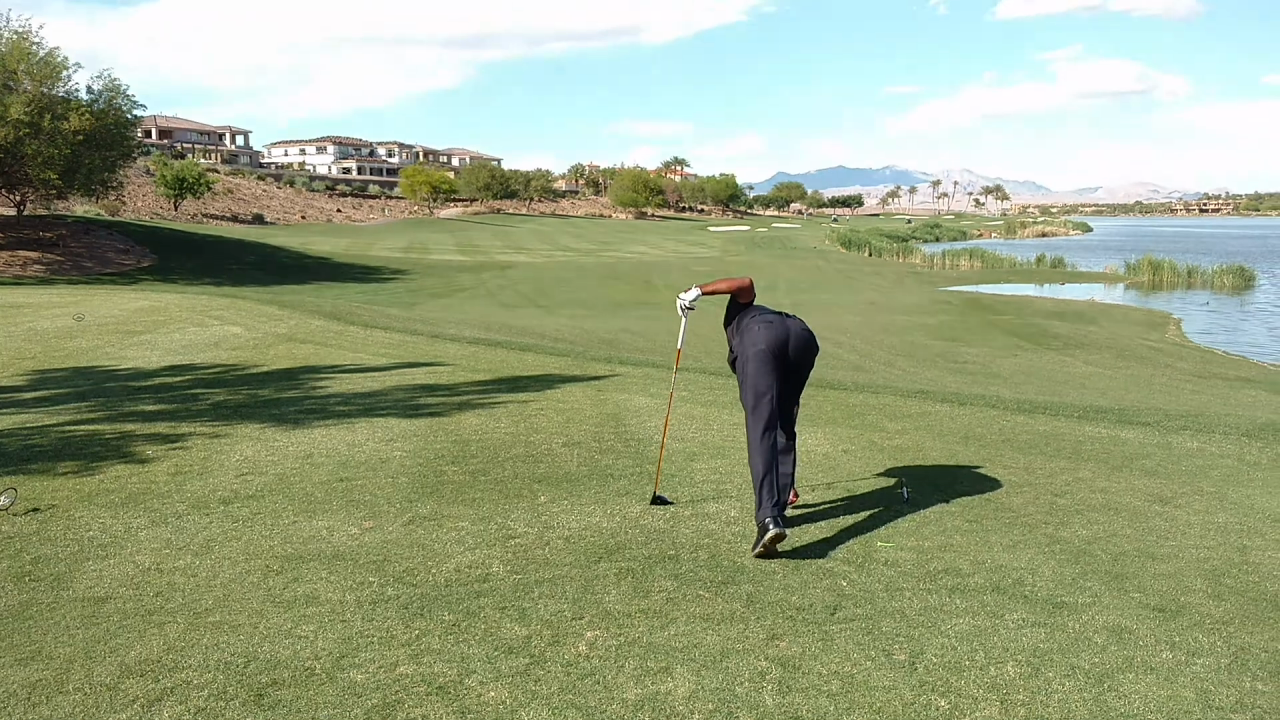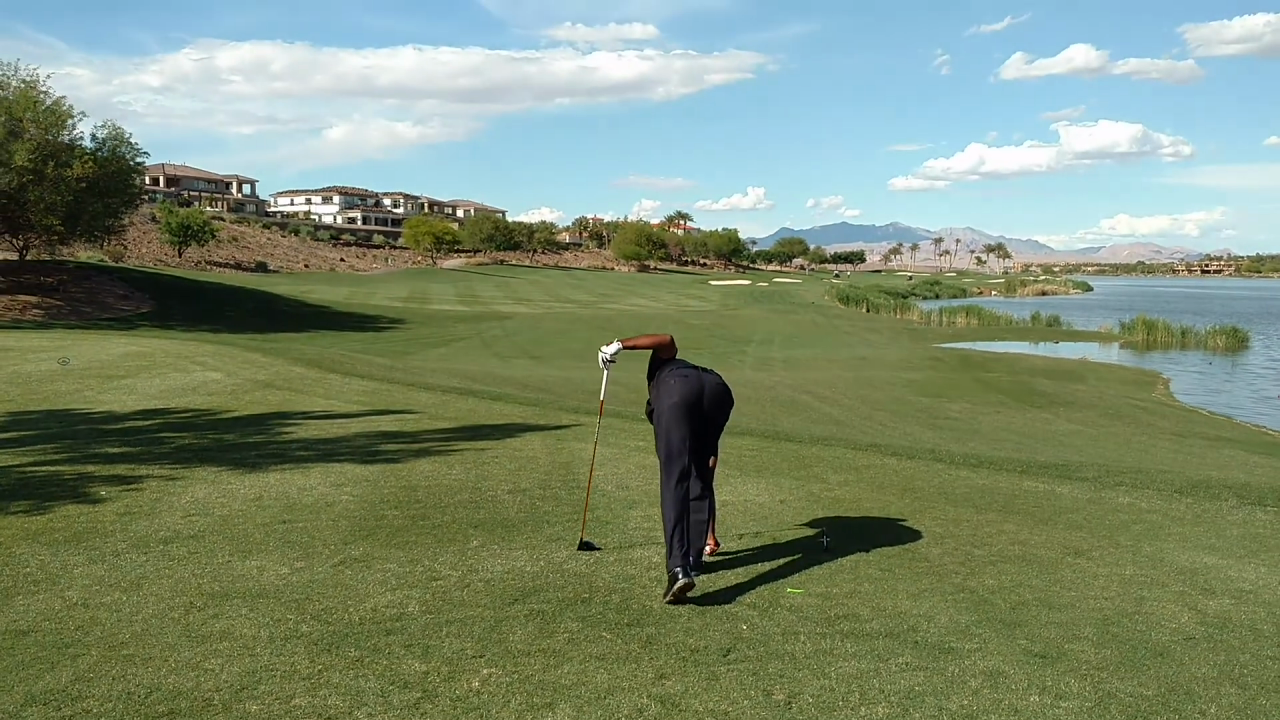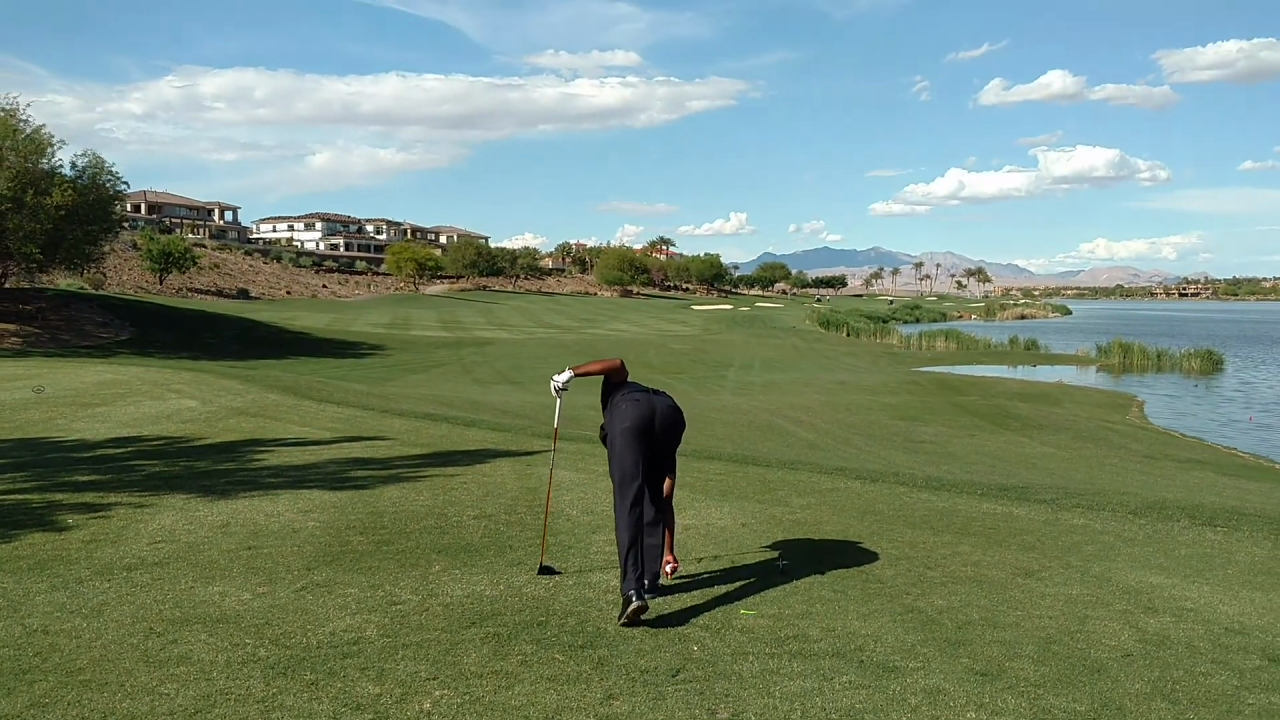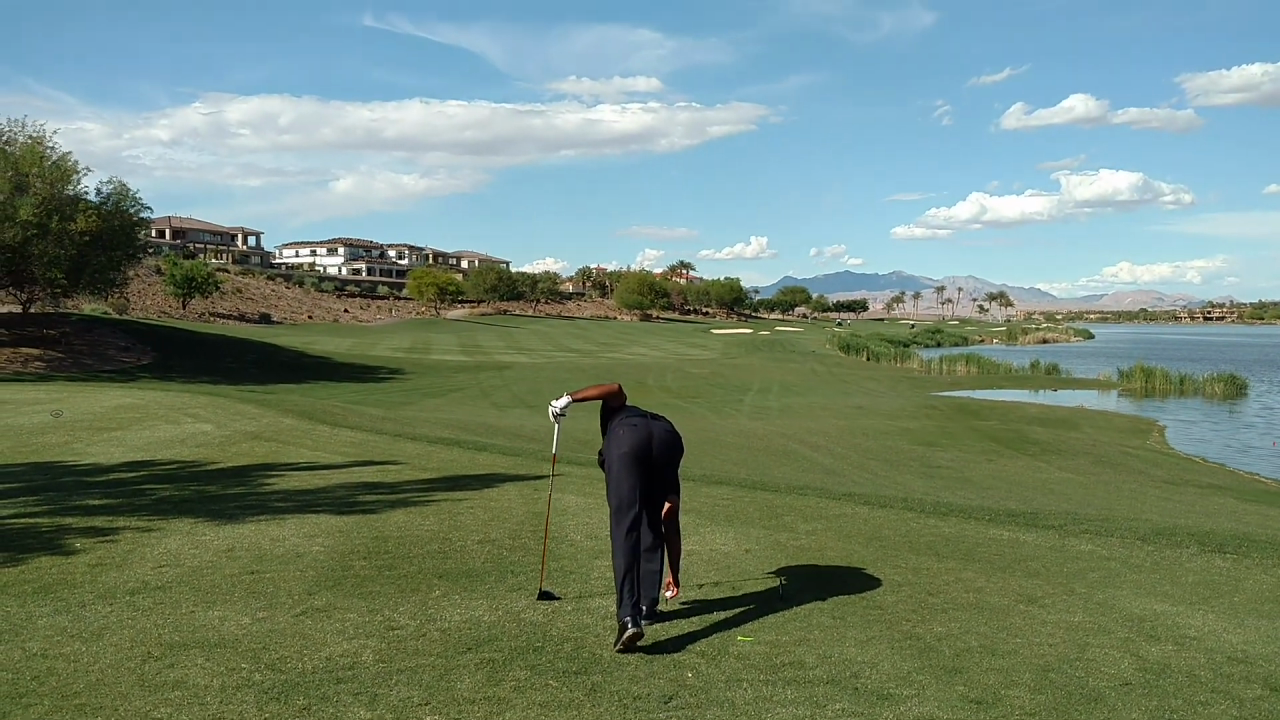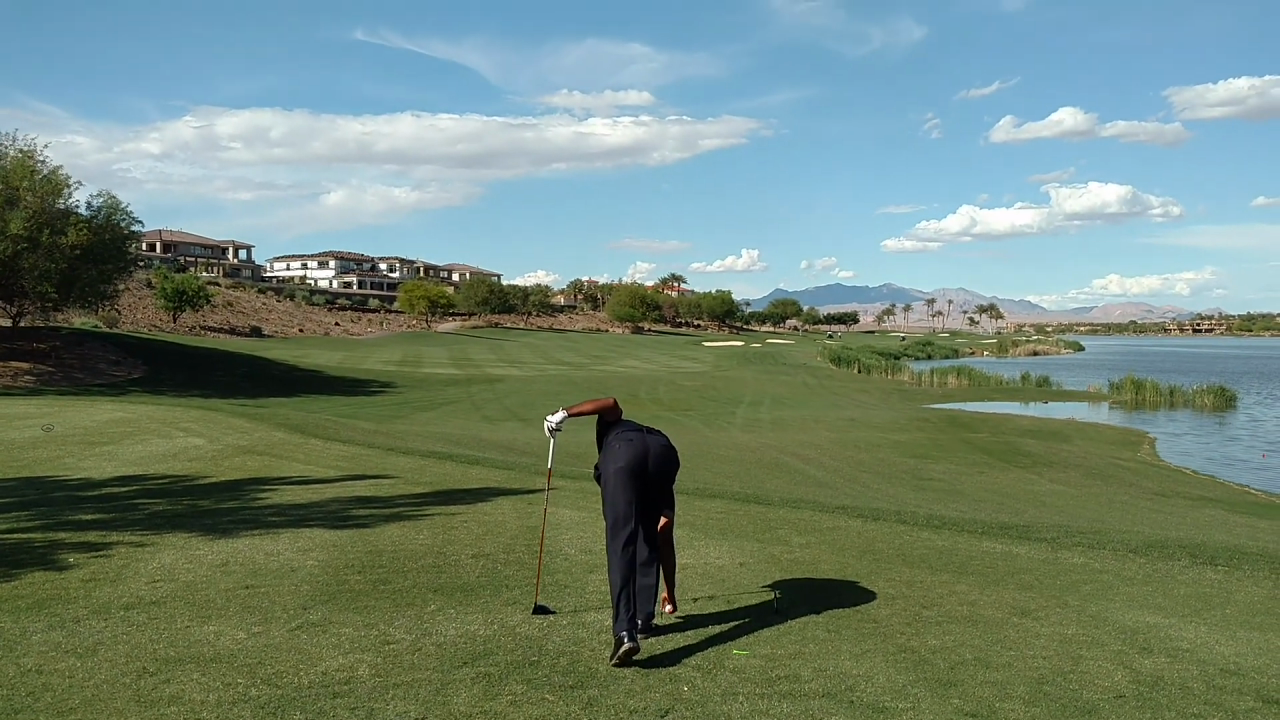
dt=1s
person 1, frame 1
left shoulder: (740, 314)
left elbow: (746, 284)
right elbow: (792, 417)
left wrist: (698, 291)
right wrist: (789, 486)
left hip: (759, 336)
right hip: (803, 337)
left knee: (760, 430)
right knee: (784, 428)
left ankle: (769, 519)
right ankle: (777, 509)
person 1, frame 2
left shoulder: (664, 370)
left elbow: (667, 341)
right elbow: (709, 478)
left wrist: (620, 345)
right wrist: (709, 535)
left hip: (676, 388)
right hip: (719, 392)
left knee: (674, 481)
right knee: (699, 477)
left ankle: (679, 568)
right ankle: (693, 556)
person 1, frame 3
left shoulder: (618, 395)
left elbow: (618, 365)
right elbow: (666, 501)
left wrist: (571, 373)
right wrist: (668, 552)
left hip: (629, 413)
right hip: (671, 416)
left knee: (628, 504)
right knee: (654, 499)
left ankle: (633, 591)
right ankle: (649, 578)
person 1, frame 4
left shoulder: (617, 417)
left elbow: (616, 390)
right elbow: (670, 523)
left wrist: (569, 398)
right wrist: (674, 575)
left hip: (627, 436)
right hip: (669, 440)
left knee: (625, 530)
right knee: (653, 524)
left ankle: (629, 618)
right ankle: (647, 605)
person 1, frame 5
left shoulder: (612, 431)
left elbow: (611, 404)
right elbow: (665, 539)
left wrist: (564, 413)
right wrist: (670, 591)
left hip: (622, 451)
right hip: (664, 455)
left knee: (621, 544)
right knee: (649, 539)
left ankle: (625, 632)
right ankle: (643, 620)
